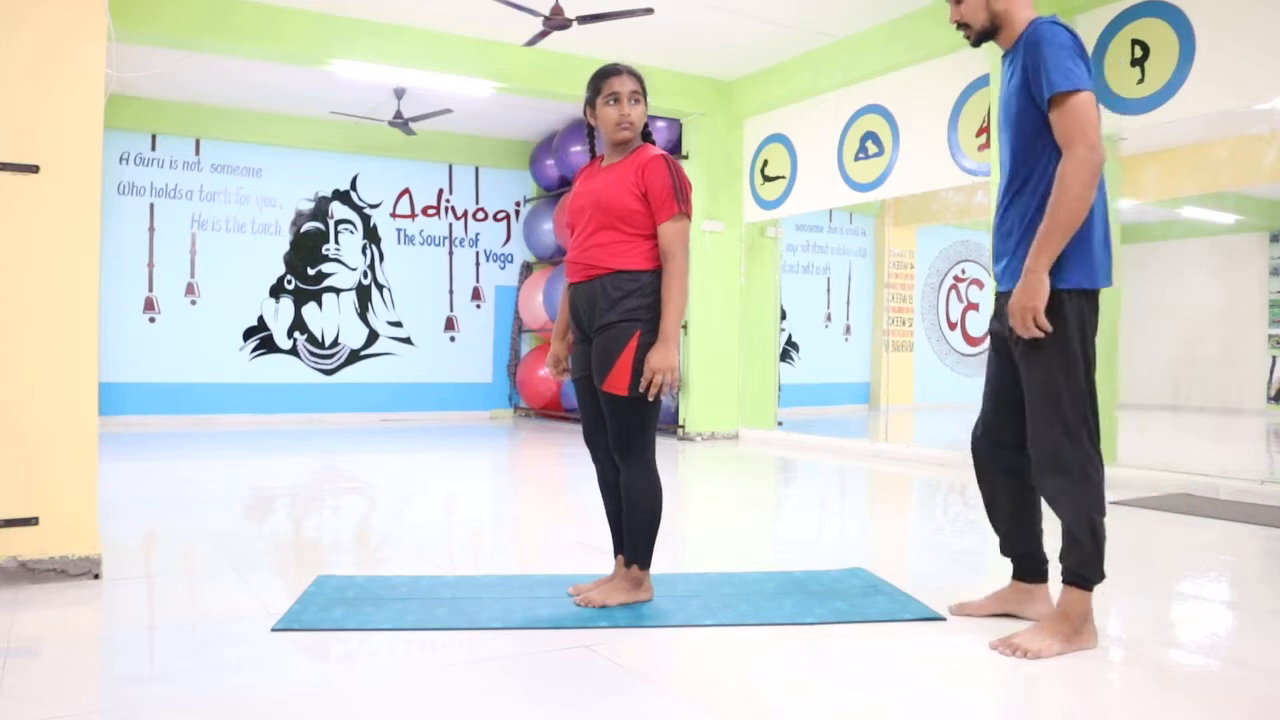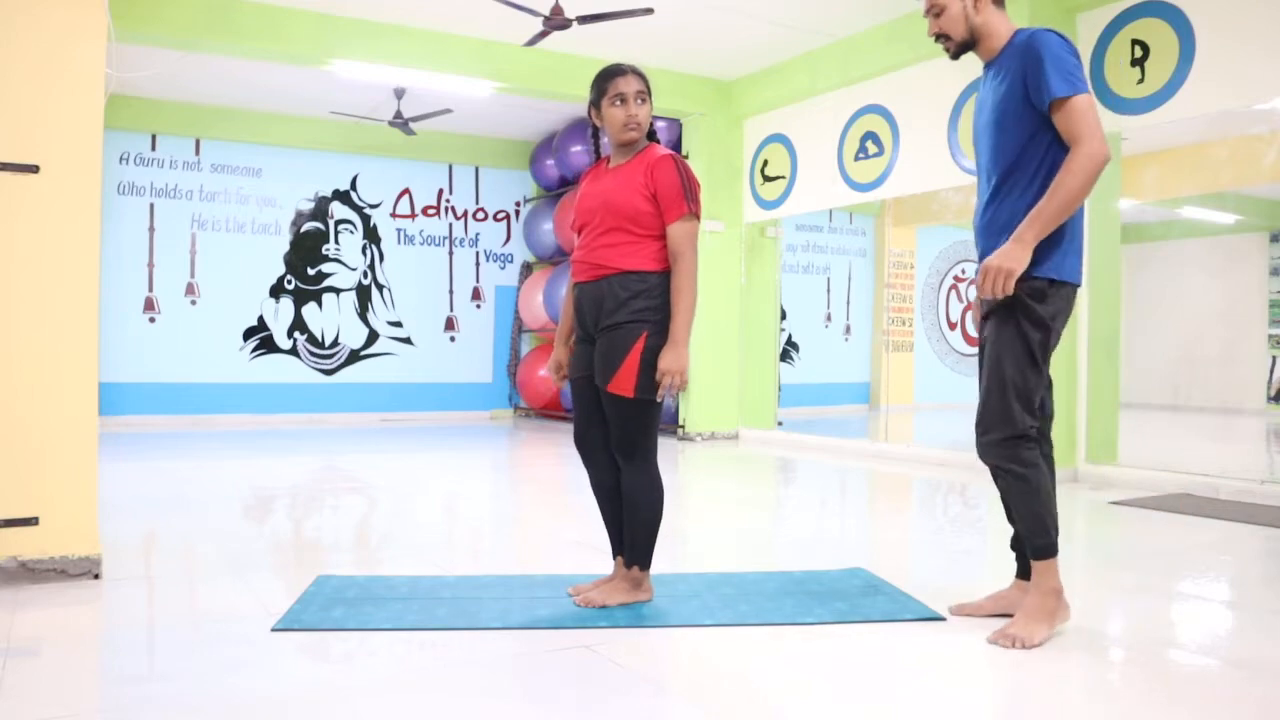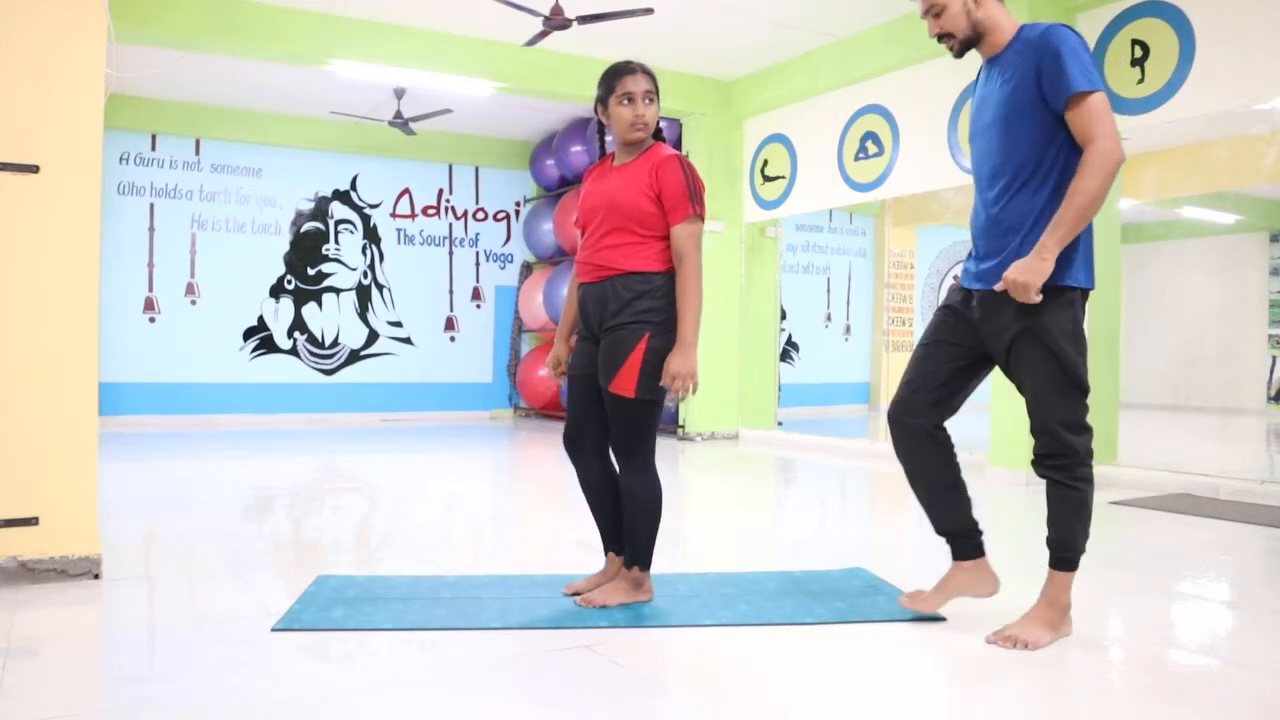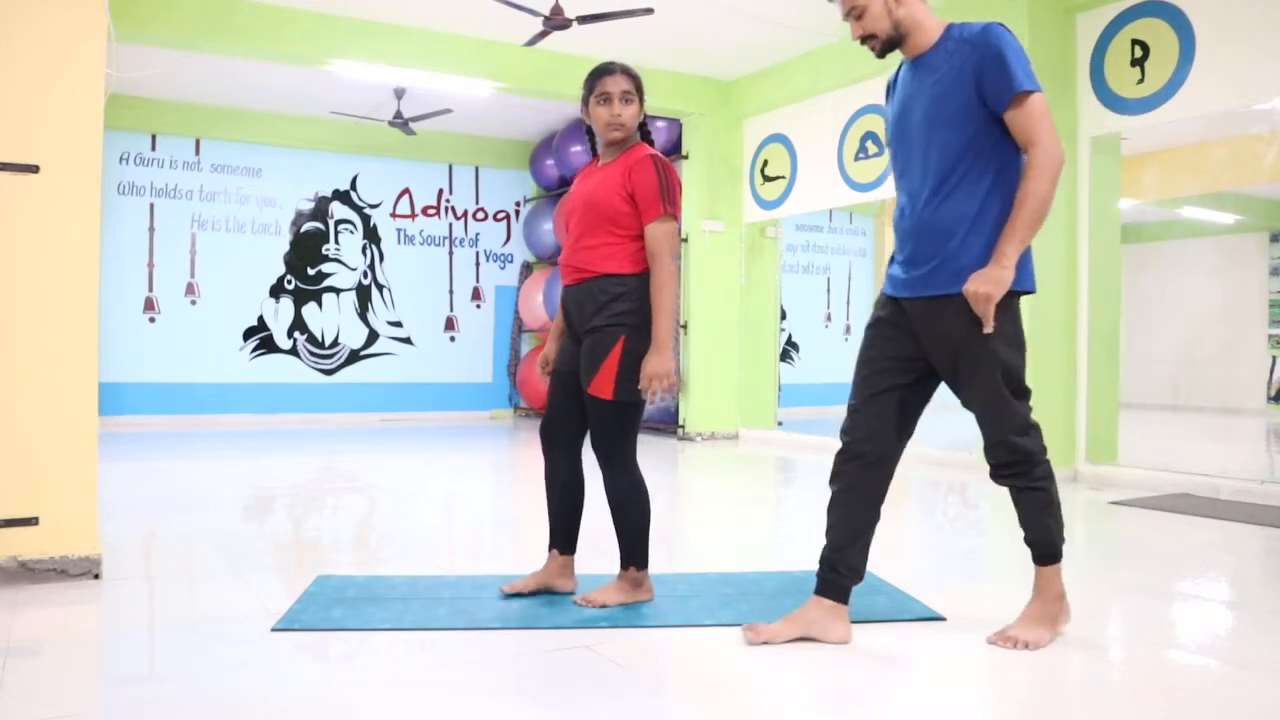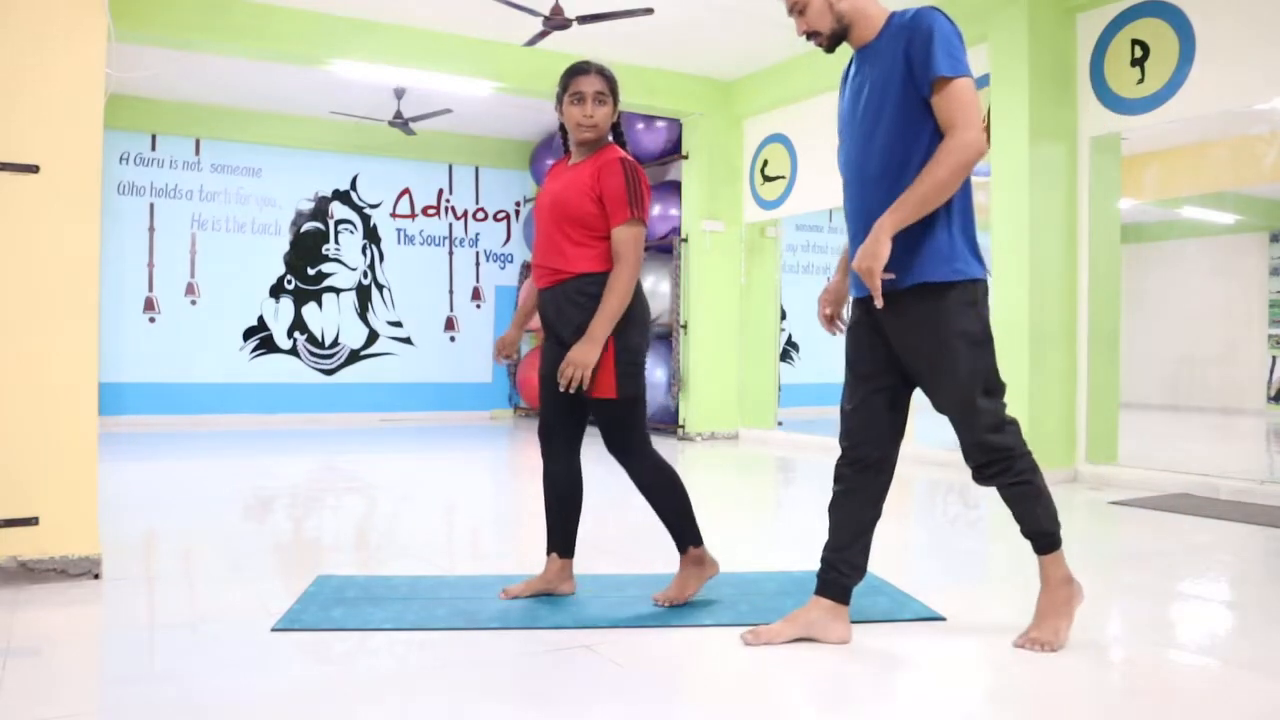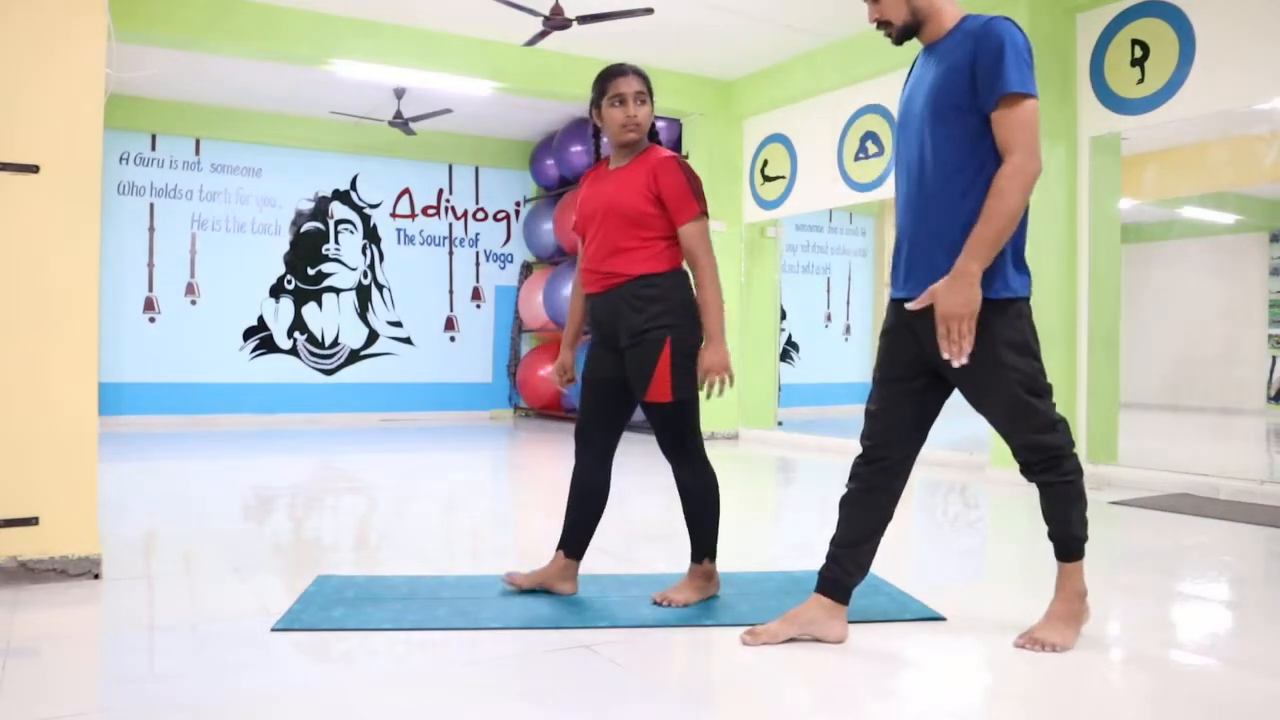
dt=0.5s
person 1, frame 1
right shoulder: (1017, 60)
left elbow: (1085, 154)
left wrist: (1035, 272)
left hip: (1055, 286)
right hip: (1019, 287)
left knee: (1062, 445)
right knee: (998, 441)
left ankle: (1076, 612)
right ankle: (1028, 584)
person 1, frame 2
right shoulder: (990, 79)
left elbow: (1092, 149)
left wrist: (1022, 243)
left hip: (1035, 275)
right hip: (1003, 279)
left knee: (1005, 432)
right knee: (1012, 433)
left ankle: (1048, 590)
right ankle: (1027, 581)
person 1, frame 3
right shoulder: (983, 81)
left elbow: (1104, 151)
left wrist: (1043, 256)
left hip: (1043, 292)
right hip: (978, 285)
left knee: (1059, 443)
right knee: (911, 414)
left ankle: (1056, 599)
right ankle: (968, 561)
person 1, frame 4
right shoulder: (900, 82)
left elbow: (1045, 152)
left wrist: (1002, 263)
left hip: (973, 293)
right hip: (903, 295)
left knee: (1011, 447)
right knee: (863, 445)
left ankle: (1049, 596)
right ankle: (830, 604)
person 1, frame 5
right shoulder: (853, 72)
left elbow: (967, 140)
left wrist: (885, 230)
right wrist: (842, 275)
left hip: (938, 284)
right hip: (878, 292)
left knee: (986, 438)
right knee: (861, 450)
left ankle: (1058, 580)
right ankle: (830, 604)
person 1, frame 6
right shoulder: (922, 66)
left elbow: (1022, 163)
left wrist: (966, 274)
left hip: (982, 298)
right hip: (917, 300)
left knee: (1040, 443)
right knee: (882, 451)
left ankle: (1071, 593)
right ankle: (829, 603)
person 2, frame 1
left shoulder: (657, 167)
right shoulder: (586, 177)
left elbow: (675, 260)
left wrist: (668, 342)
right wrist: (560, 335)
left hip: (632, 311)
right hip: (589, 317)
left knee: (632, 450)
right knee: (602, 448)
left ankle: (637, 579)
right ankle: (622, 568)
person 2, frame 2
left shoulder: (665, 167)
right shoulder: (591, 179)
left elbow: (684, 262)
left wrist: (678, 343)
right wrist: (563, 339)
left hip: (638, 313)
right hip: (591, 318)
left knee: (632, 450)
right knee: (592, 446)
left ankle: (637, 578)
right ankle: (621, 566)
person 2, frame 3
left shoulder: (670, 167)
right shoulder: (595, 176)
left elbow: (689, 263)
left wrist: (686, 346)
right wrist: (563, 337)
left hip: (642, 312)
right hip: (596, 317)
left knee: (632, 450)
right knee: (581, 442)
left ankle: (637, 579)
right ankle: (616, 561)
person 2, frame 4
left shoulder: (648, 166)
right shoulder: (586, 176)
left elbow: (663, 261)
left wrist: (661, 346)
right wrist: (555, 336)
left hip: (622, 315)
right hip: (582, 318)
left knee: (613, 449)
right knee: (557, 439)
left ankle: (635, 578)
right ankle: (559, 565)
person 2, frame 5
left shoulder: (618, 167)
right shoulder: (556, 173)
left elbow: (628, 262)
left wrist: (594, 340)
right wrist: (518, 323)
left hip: (608, 317)
right hip: (562, 320)
left knee: (628, 445)
right knee: (556, 444)
left ankle: (696, 558)
right ankle: (558, 568)
person 2, frame 6
left shoulder: (667, 168)
right shoulder: (591, 182)
left elbow: (701, 258)
left wrist: (714, 340)
right wrist: (569, 343)
left hip: (658, 317)
right hip: (608, 325)
left knee: (681, 446)
right knee: (591, 444)
left ankle: (704, 572)
right ankle: (563, 567)
